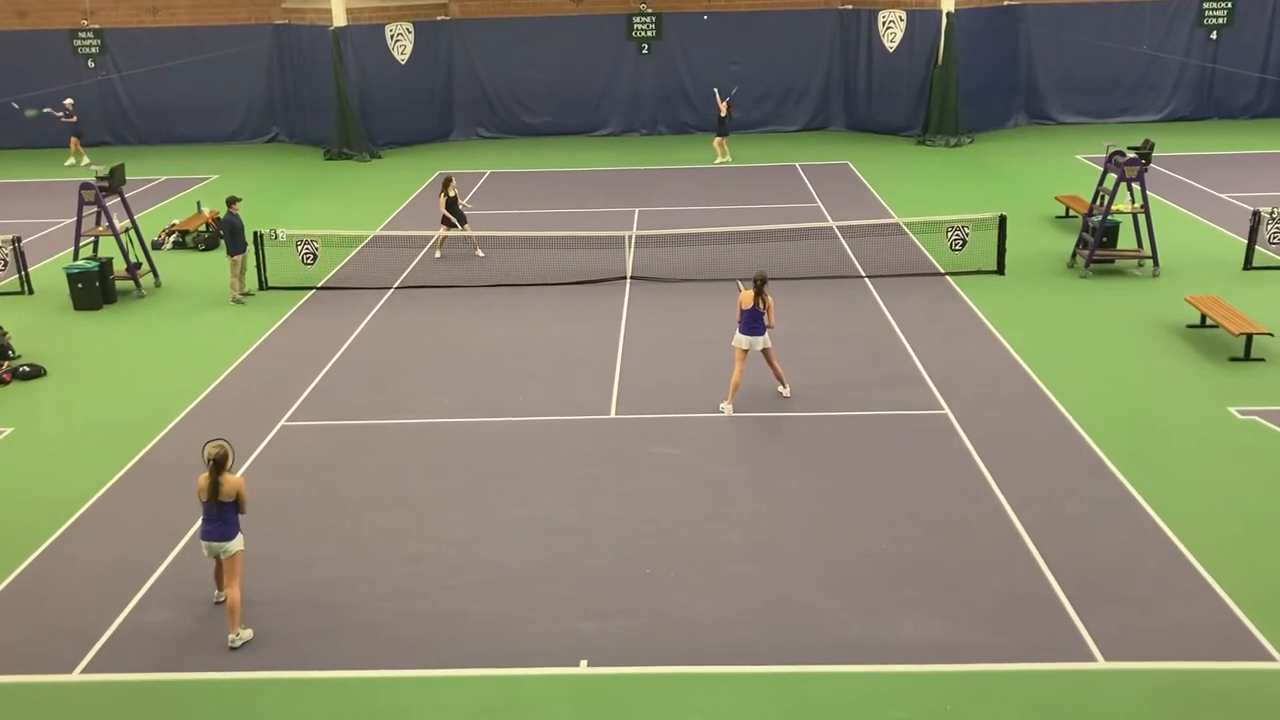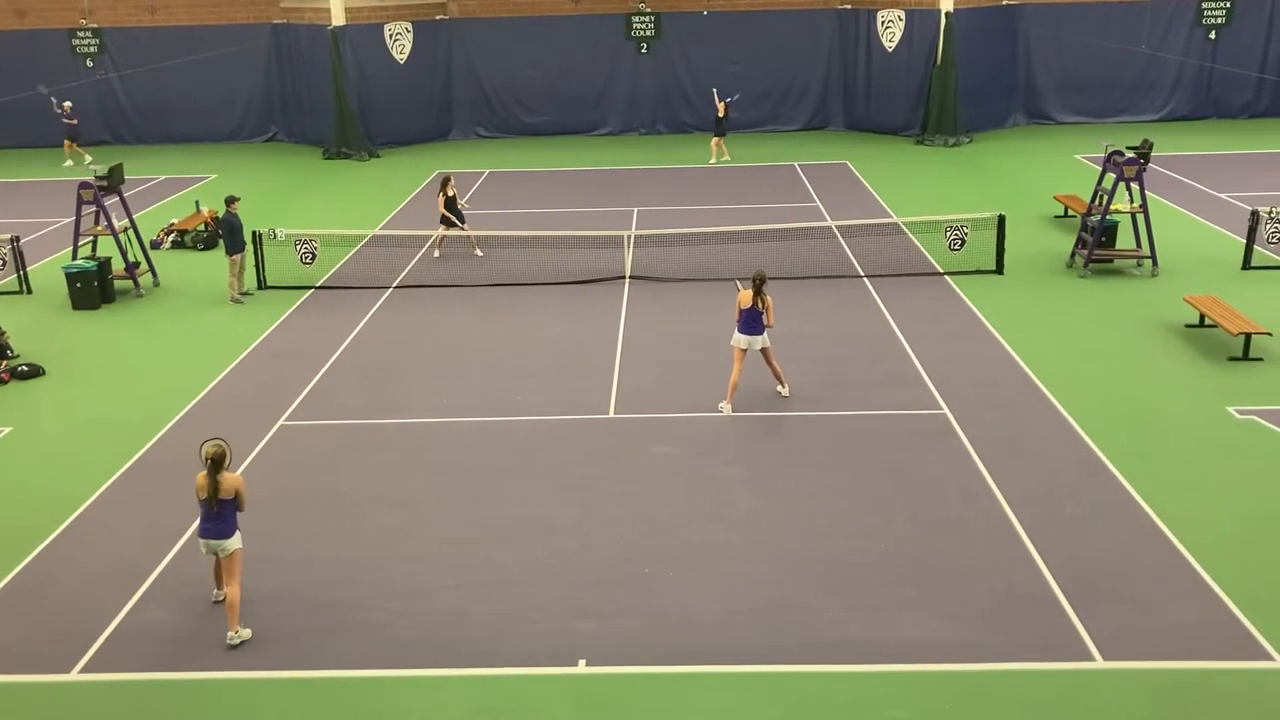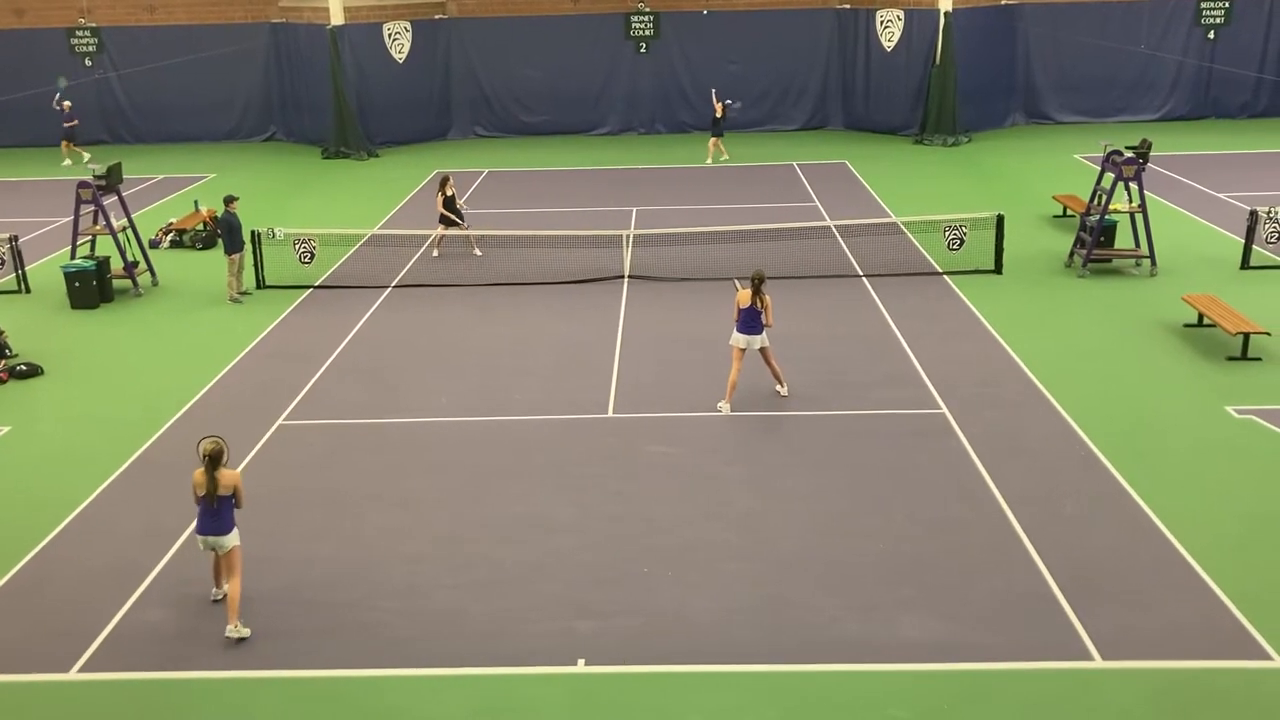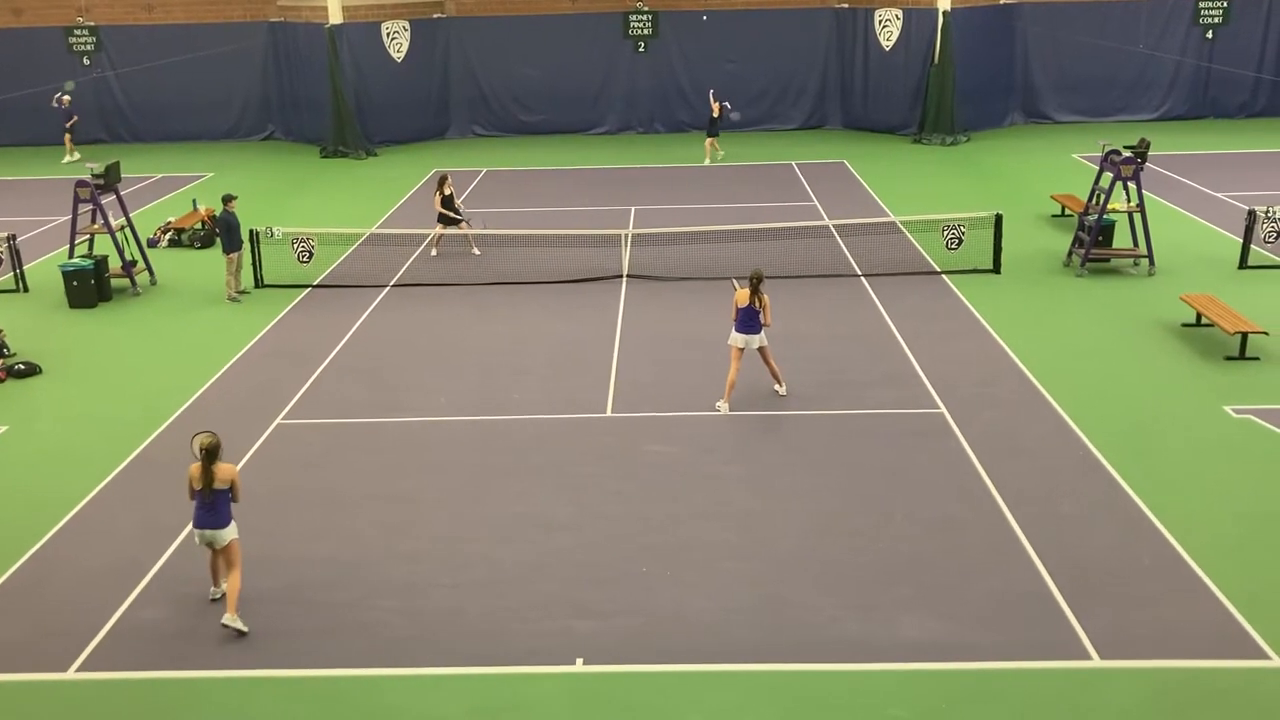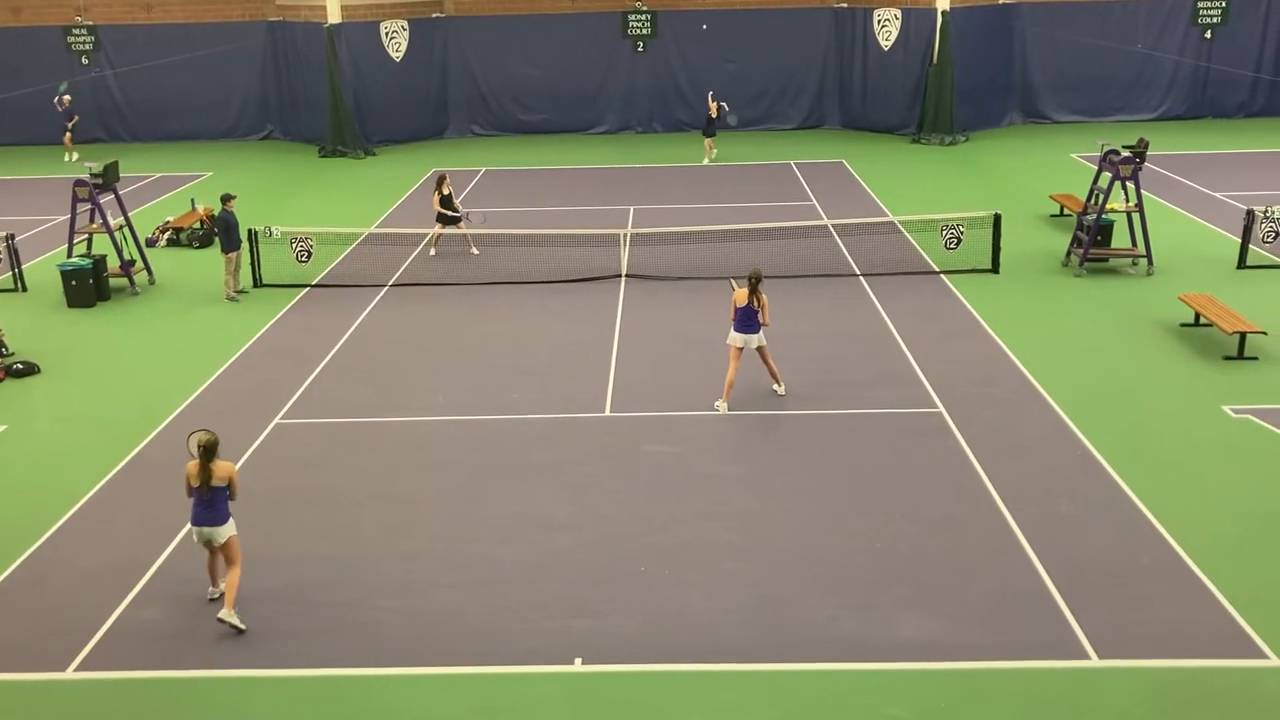
dt=0.1s
person 1, frame 1
left shoulder: (202, 481)
right shoulder: (236, 482)
right elbow: (243, 510)
left hip: (207, 537)
right hip: (229, 538)
left knee: (220, 560)
right knee: (234, 584)
left ankle: (221, 592)
right ankle: (235, 634)
person 1, frame 2
left shoulder: (200, 479)
right shoulder: (235, 480)
right elbow: (241, 507)
left hip: (205, 535)
right hip: (227, 535)
left knee: (219, 558)
right knee: (233, 583)
left ankle: (220, 591)
right ankle: (234, 632)
person 1, frame 3
left shoulder: (197, 476)
right shoulder: (233, 477)
right elbow: (239, 505)
left hip: (203, 533)
right hip: (225, 533)
left knee: (219, 554)
right knee: (234, 577)
left ankle: (219, 589)
right ankle: (233, 626)
person 1, frame 4
left shoulder: (193, 470)
right shoulder: (230, 470)
right elbow: (236, 498)
left hip: (200, 527)
right hip: (222, 526)
left knee: (216, 551)
right knee: (234, 570)
left ankle: (217, 588)
right ankle: (230, 616)
person 1, frame 5
left shoulder: (191, 468)
right shoulder: (228, 468)
right elbow: (234, 497)
left hip: (198, 525)
right hip: (220, 524)
left knee: (213, 551)
right knee: (234, 566)
left ankle: (215, 588)
right ankle: (227, 610)
